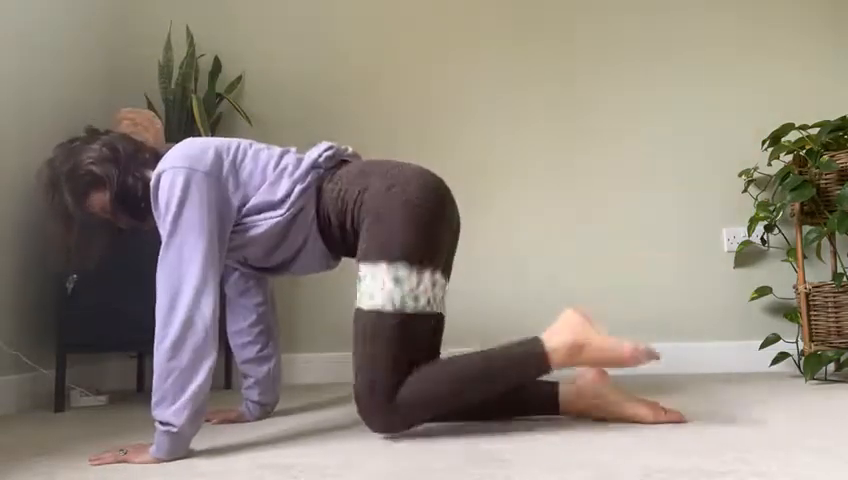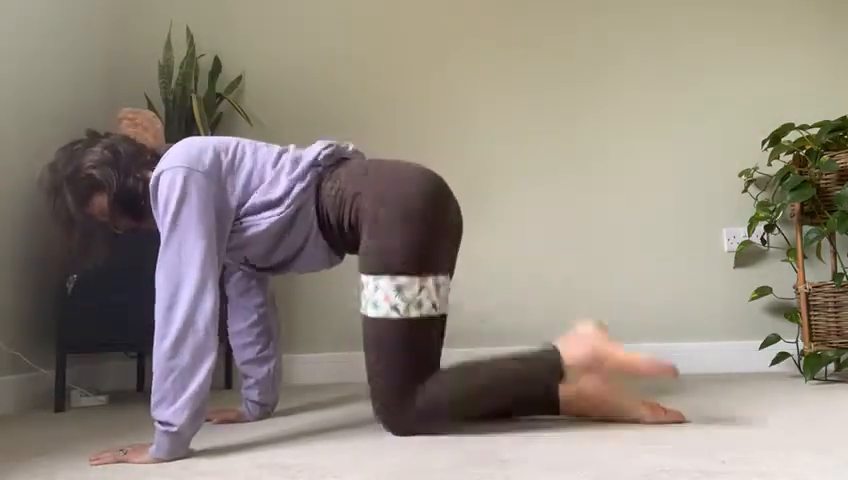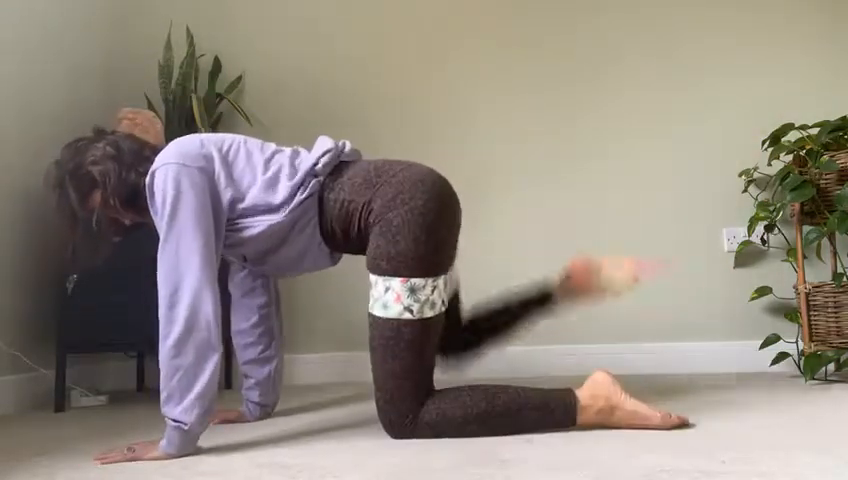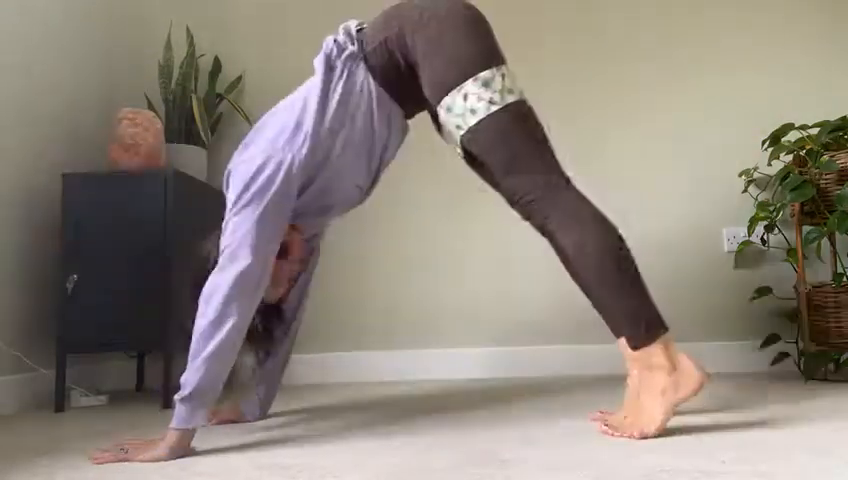
dt=0.4s
person 1, frame 1
left shoulder: (180, 172)
right shoulder: (203, 186)
left elbow: (186, 306)
right elbow: (243, 287)
left wrist: (169, 439)
right wrist: (258, 399)
left hip: (395, 204)
right hip: (400, 210)
left knee: (387, 407)
right knee: (412, 399)
left ankle: (559, 342)
right ankle: (579, 393)
person 1, frame 2
left shoulder: (178, 173)
right shoulder: (204, 182)
left elbow: (186, 306)
right elbow: (244, 286)
left wrist: (167, 440)
right wrist: (258, 400)
left hip: (398, 204)
right hip: (411, 203)
left knee: (404, 411)
right knee: (417, 396)
left ankle: (575, 355)
right ankle: (578, 389)
person 1, frame 3
left shoulder: (172, 170)
right shoulder: (204, 177)
left elbow: (188, 304)
right elbow: (250, 284)
left wrist: (177, 436)
right wrist: (258, 400)
left hip: (400, 206)
right hip: (404, 199)
left knee: (404, 417)
right knee: (454, 342)
left ankle: (592, 402)
right ankle: (568, 284)
person 1, frame 4
left shoulder: (261, 171)
right shoulder: (287, 199)
left elbow: (230, 290)
left wrist: (180, 431)
right wrist: (256, 405)
right hip: (409, 58)
left knee: (540, 191)
right knee: (535, 197)
left ankle: (663, 363)
right ankle: (641, 357)
